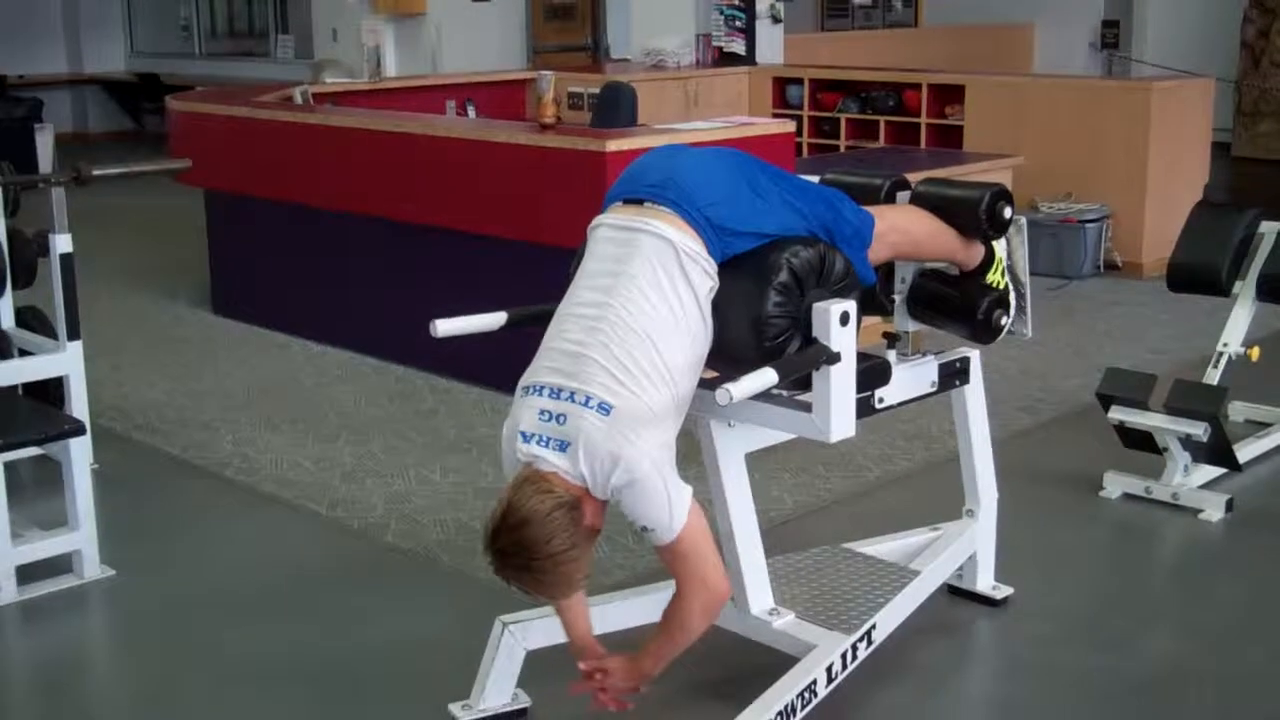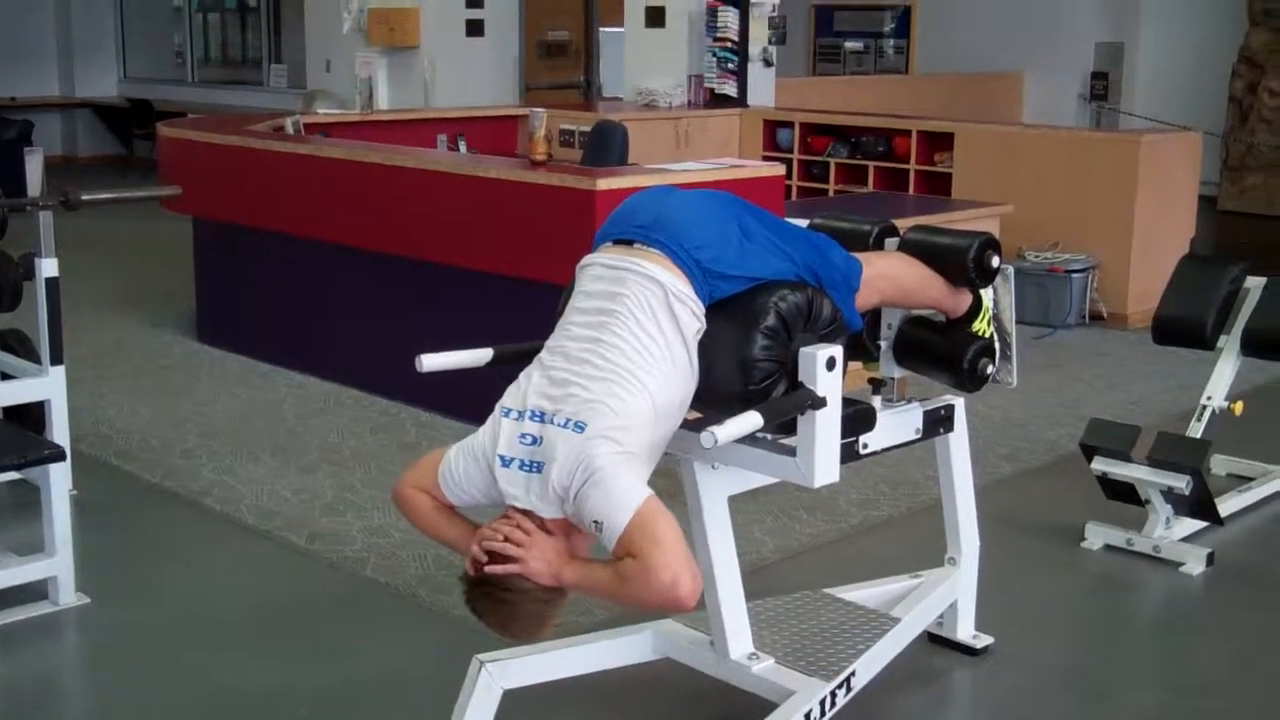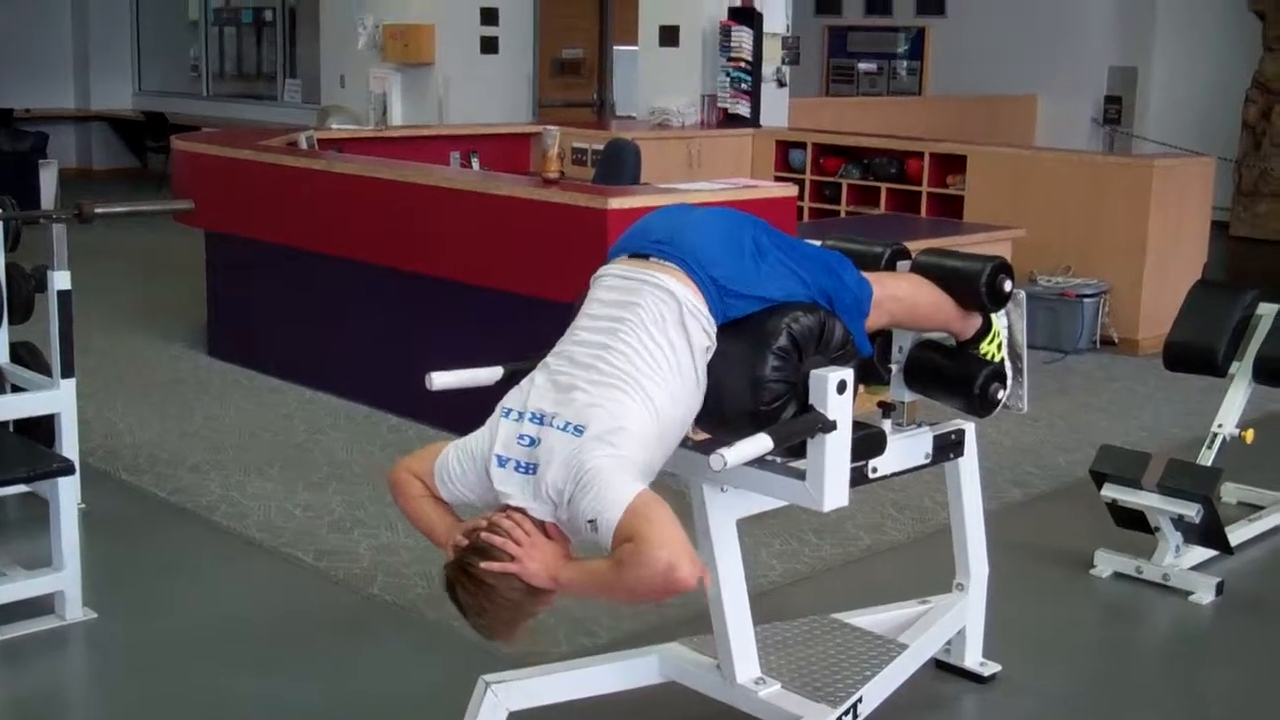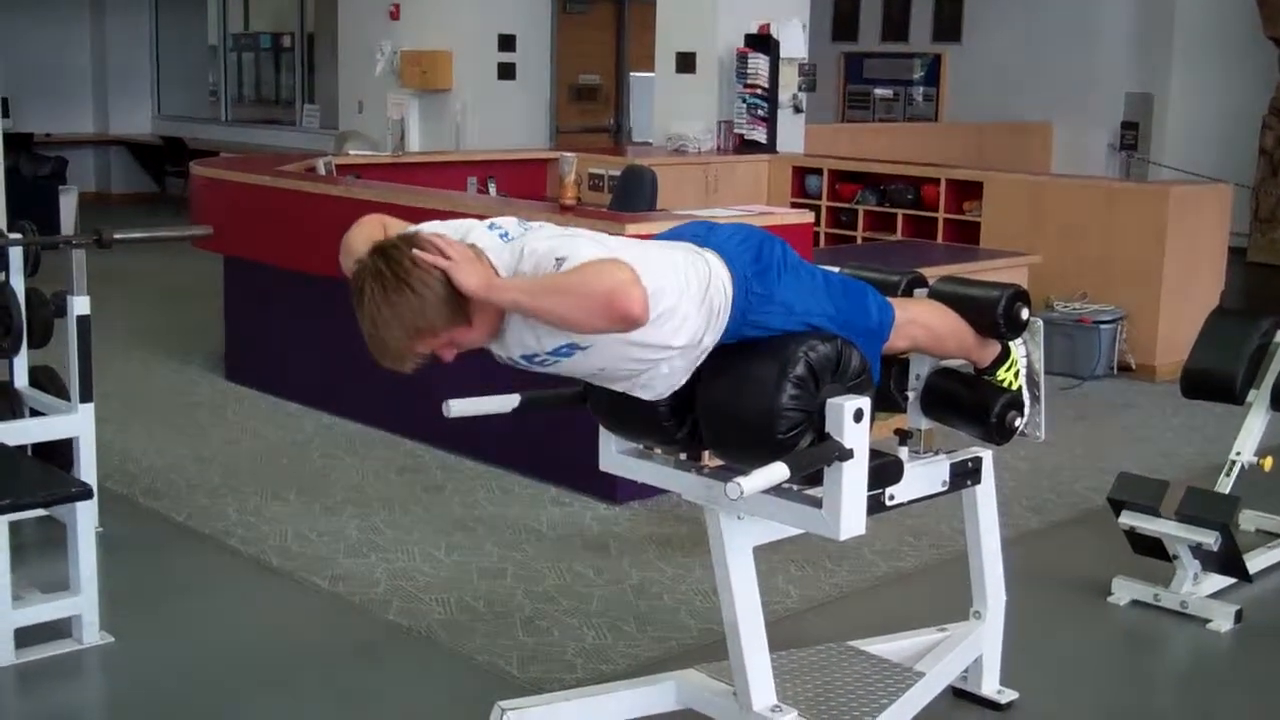
dt=1s
person 1, frame 1
left shoulder: (624, 456)
right shoulder: (522, 430)
left elbow: (706, 590)
right elbow: (565, 540)
left wrist: (637, 672)
right wrist: (586, 648)
left hip: (702, 200)
right hip: (634, 197)
left knee: (871, 237)
left ankle: (979, 258)
person 1, frame 2
left shoulder: (592, 472)
right shoulder: (495, 451)
left elbow: (676, 584)
right elbow: (410, 489)
left wrist: (568, 571)
right wrist: (472, 543)
left hip: (693, 243)
right hip: (629, 232)
left knee: (856, 287)
left ankle: (965, 306)
person 1, frame 3
left shoulder: (586, 476)
right shoulder: (491, 454)
left elbow: (674, 567)
right elbow: (406, 474)
left wrist: (563, 574)
right wrist: (453, 539)
left hip: (706, 265)
right hip: (642, 247)
left knee: (866, 304)
left ankle: (974, 328)
person 1, frame 4
left shoulder: (546, 263)
right shoulder: (452, 247)
left elbow: (624, 301)
right elbow: (366, 234)
left wrist: (493, 290)
right wrist: (381, 289)
left hip: (740, 283)
right hip: (684, 256)
left knee: (887, 329)
left ankle: (995, 356)
